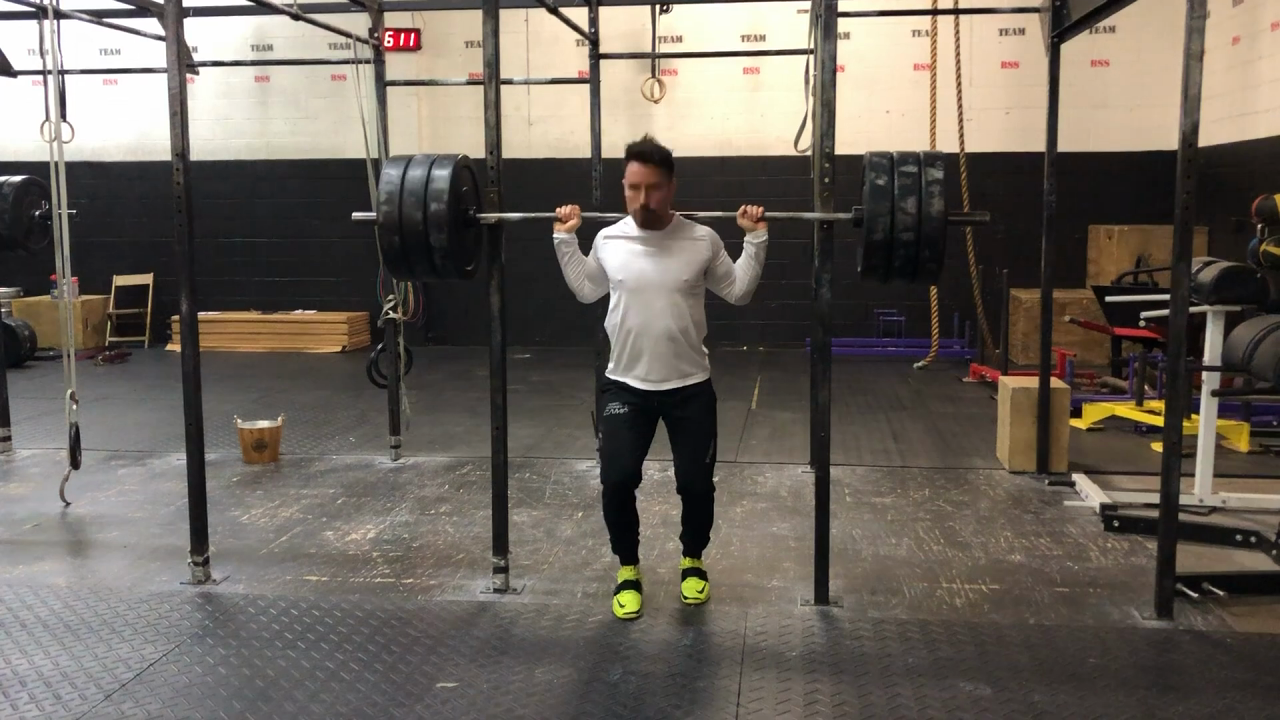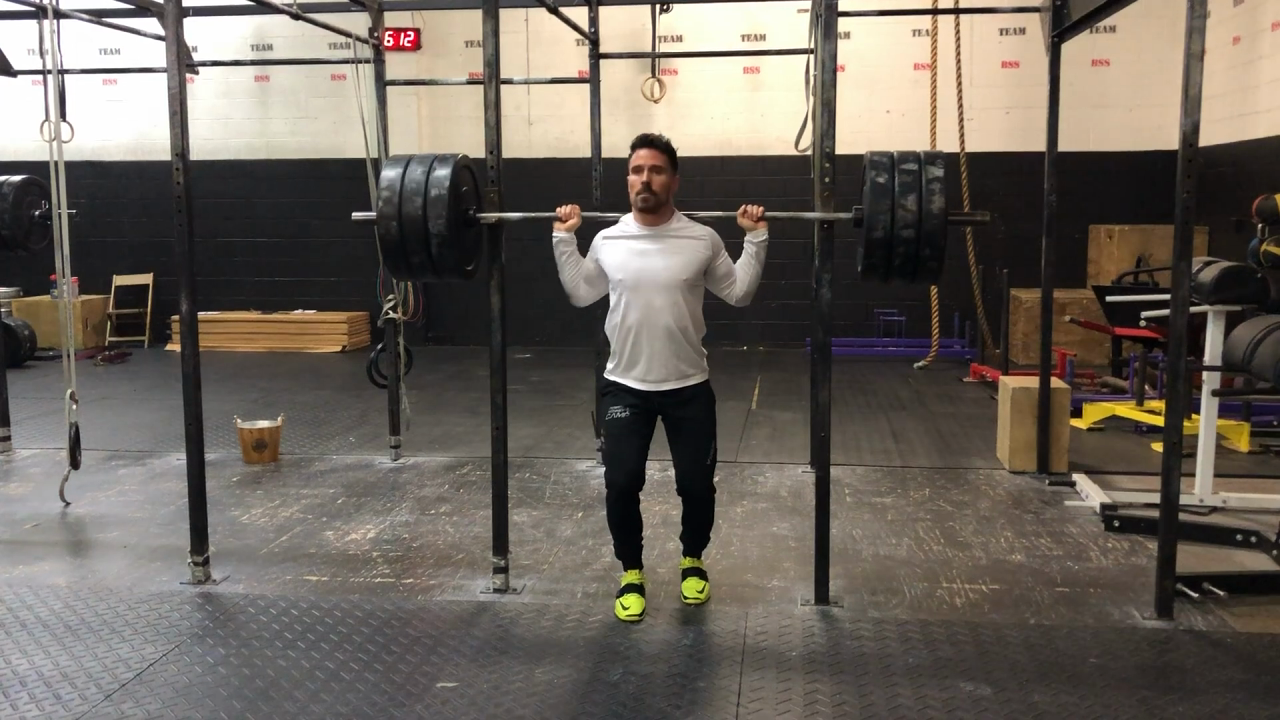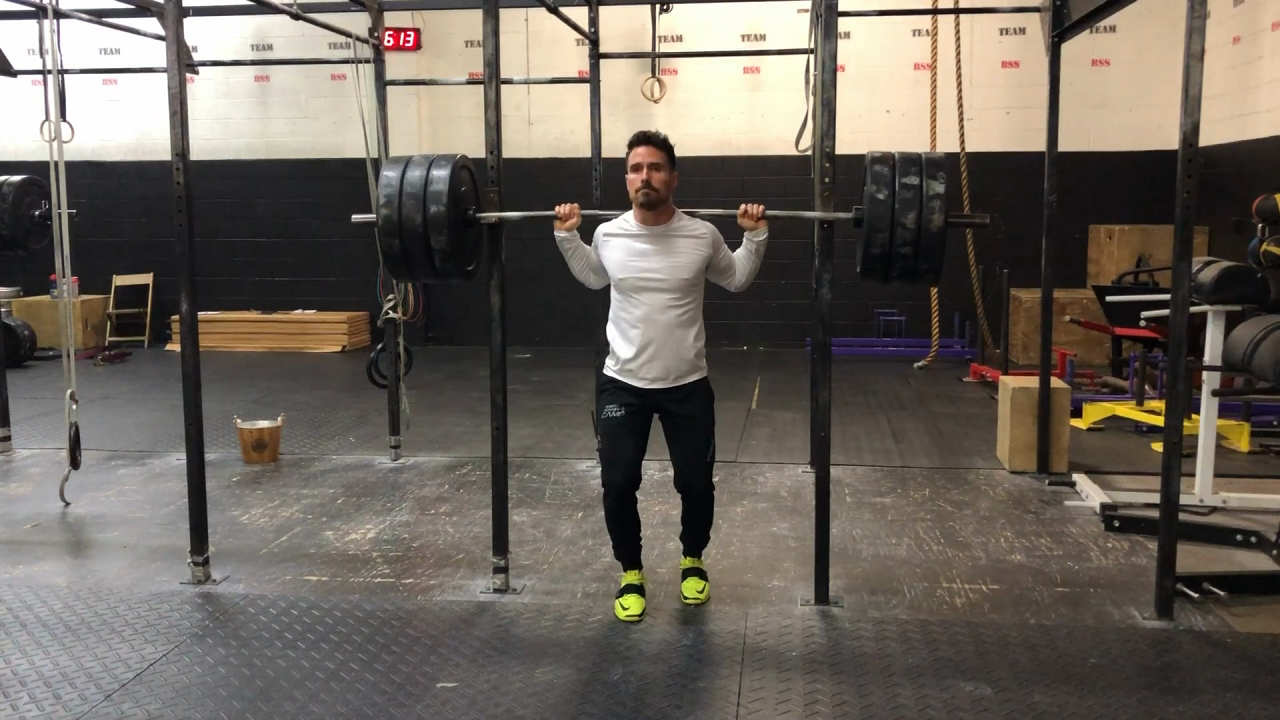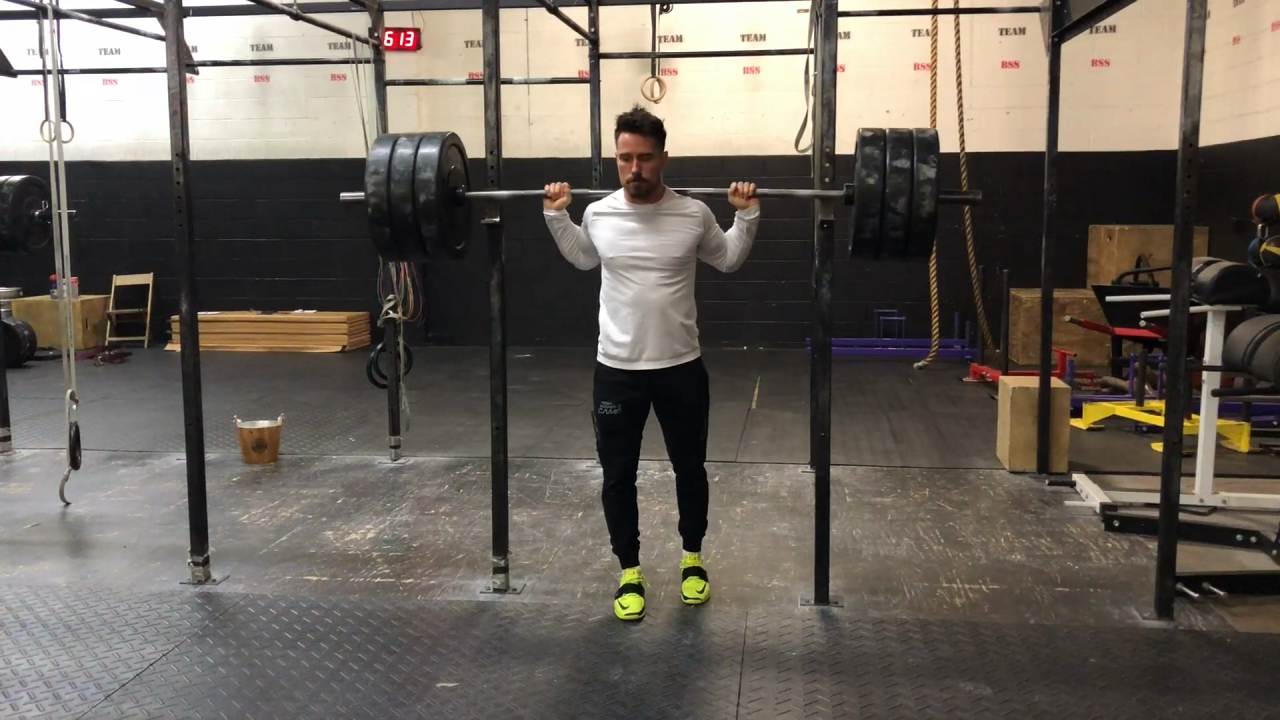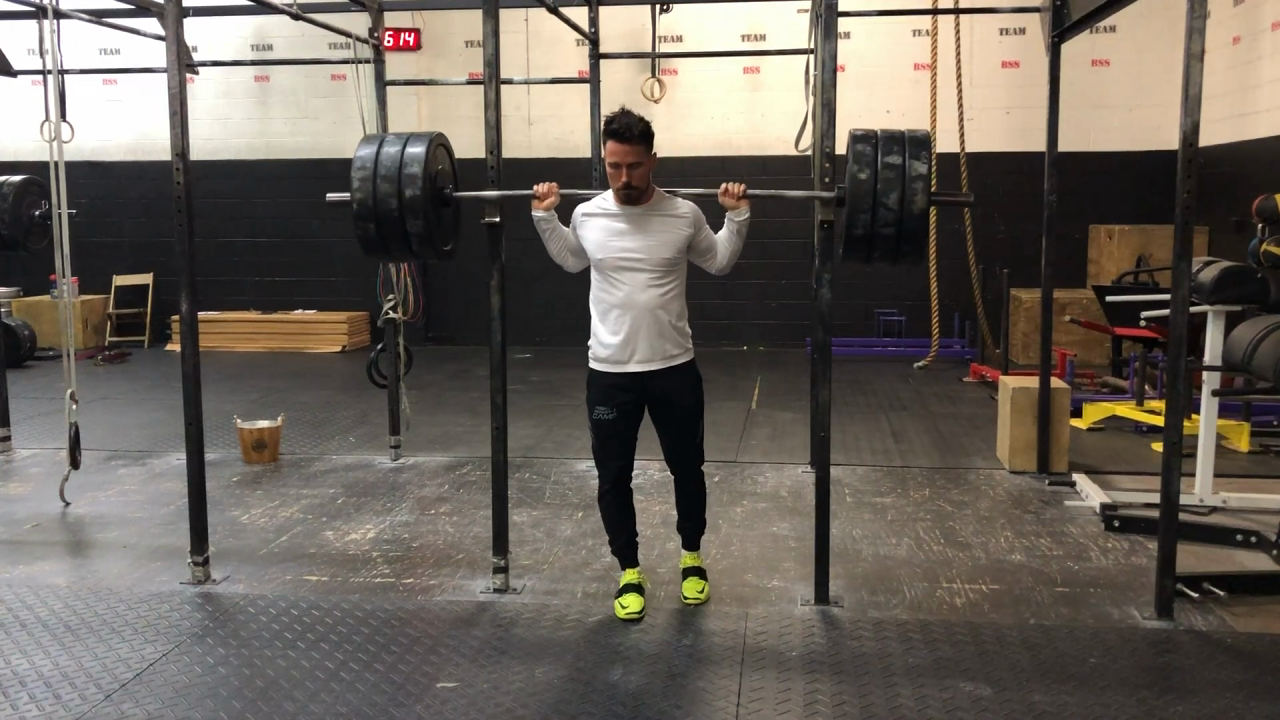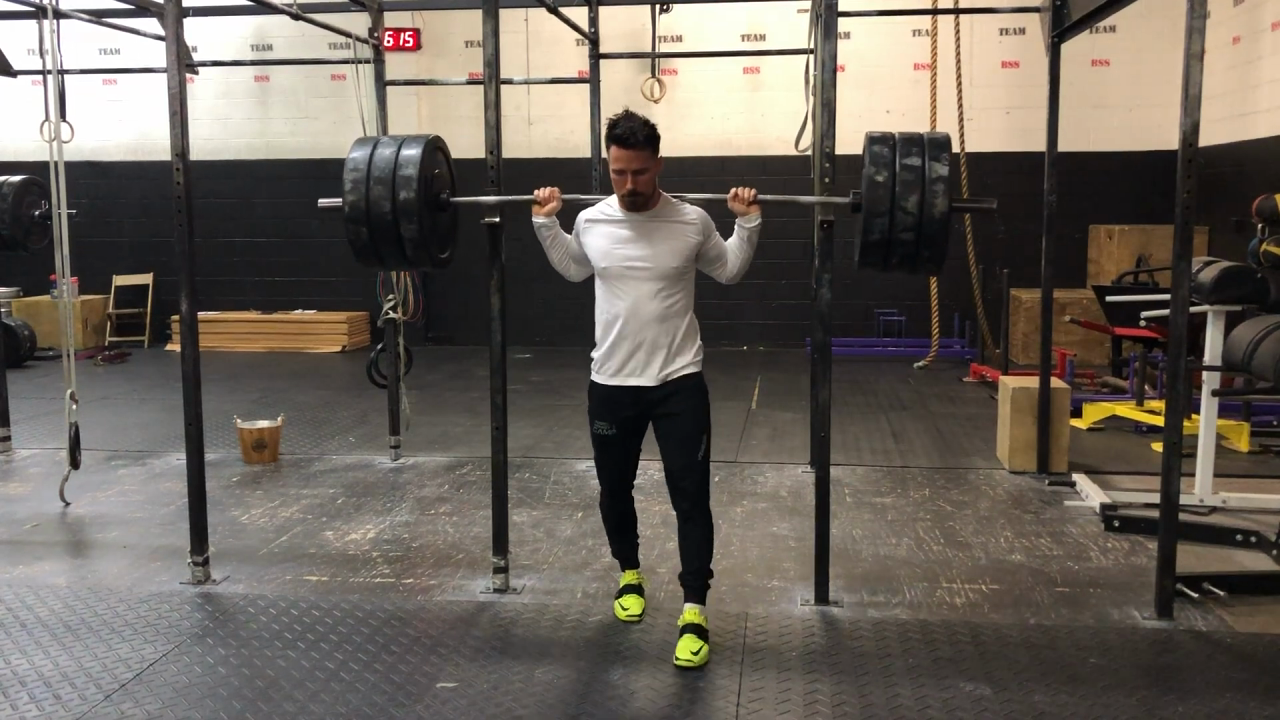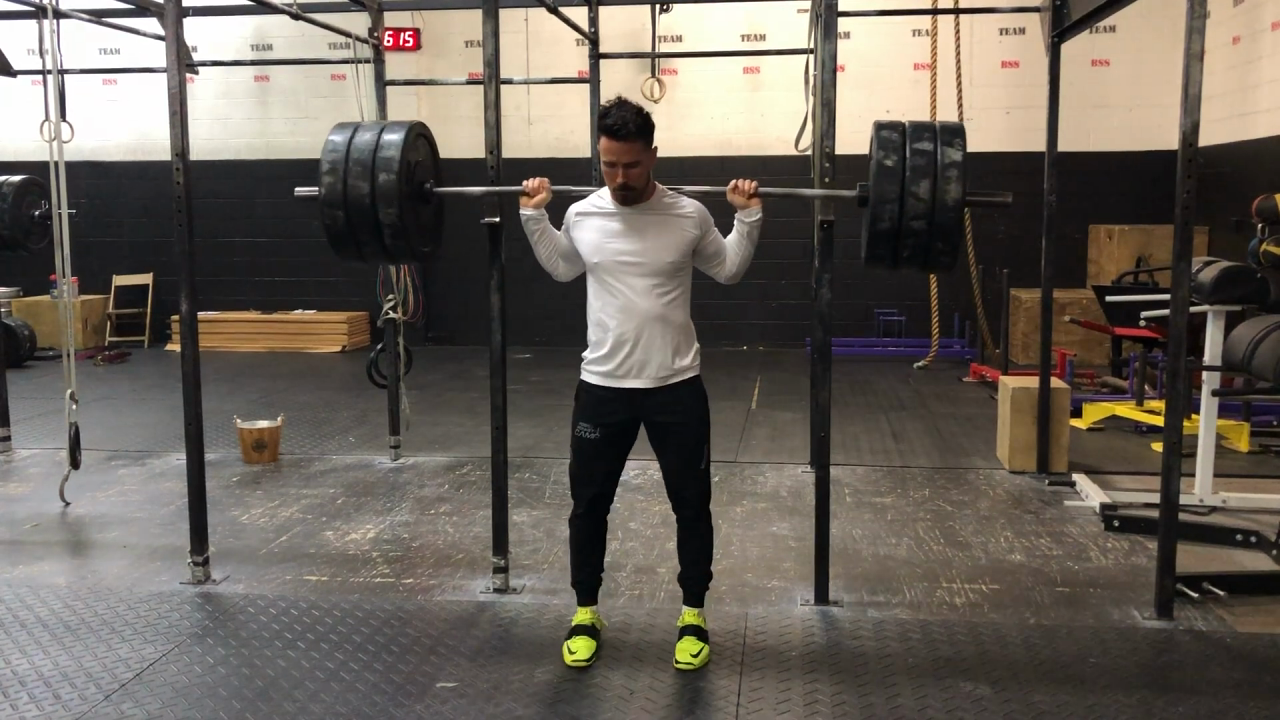
dt=0.7s
person 1, frame 1
left shoulder: (702, 240)
right shoulder: (608, 239)
left elbow: (739, 292)
right elbow: (585, 291)
left wrist: (755, 239)
right wrist: (565, 239)
left hip: (689, 387)
right hip: (625, 385)
left knee: (696, 483)
right knee: (617, 480)
left ankle: (693, 561)
right ankle: (628, 569)
person 1, frame 2
left shoulder: (702, 240)
right shoulder: (608, 241)
left elbow: (740, 293)
right elbow: (579, 294)
left wrist: (756, 238)
right wrist: (564, 238)
left hip: (689, 387)
right hip: (624, 386)
left knee: (697, 485)
right knee: (622, 484)
left ankle: (692, 561)
right ankle: (631, 573)
person 1, frame 3
left shoulder: (703, 236)
right shoulder: (607, 234)
left elbow: (737, 280)
left wrist: (755, 236)
right wrist: (566, 236)
left hip: (686, 383)
right hip: (622, 382)
left knee: (695, 483)
right knee: (617, 484)
left ankle: (692, 560)
right ankle: (630, 573)
person 1, frame 4
left shoulder: (694, 214)
right shoulder: (597, 213)
left elbow: (728, 259)
left wrist: (747, 214)
right wrist: (556, 214)
left hip: (681, 367)
right hip: (617, 369)
left knee: (690, 467)
right knee: (617, 475)
left ankle: (692, 558)
right ankle: (630, 572)
person 1, frame 5
left shoulder: (684, 215)
right shoulder: (586, 215)
left elbow: (720, 262)
right elbow: (570, 260)
left wrist: (737, 215)
right wrist: (544, 215)
left hip: (674, 368)
right hip: (609, 371)
left knee: (687, 469)
right knee: (613, 478)
left ankle: (692, 556)
right ankle: (630, 573)
person 1, frame 6
left shoulder: (693, 221)
right shoulder: (590, 220)
left elbow: (729, 270)
right elbow: (573, 269)
left wrist: (748, 222)
right wrist: (545, 222)
left hip: (679, 381)
right hip: (611, 382)
left knee: (690, 496)
right knee: (614, 489)
left ankle: (694, 613)
right ankle: (629, 572)
person 1, frame 7
left shoulder: (689, 215)
right shoulder: (580, 214)
left elbow: (729, 270)
right elbow: (562, 268)
left wrist: (748, 216)
right wrist: (533, 215)
left hip: (675, 385)
right hip: (602, 385)
left knee: (691, 504)
right knee: (588, 504)
left ankle: (693, 615)
right ankle: (586, 613)
